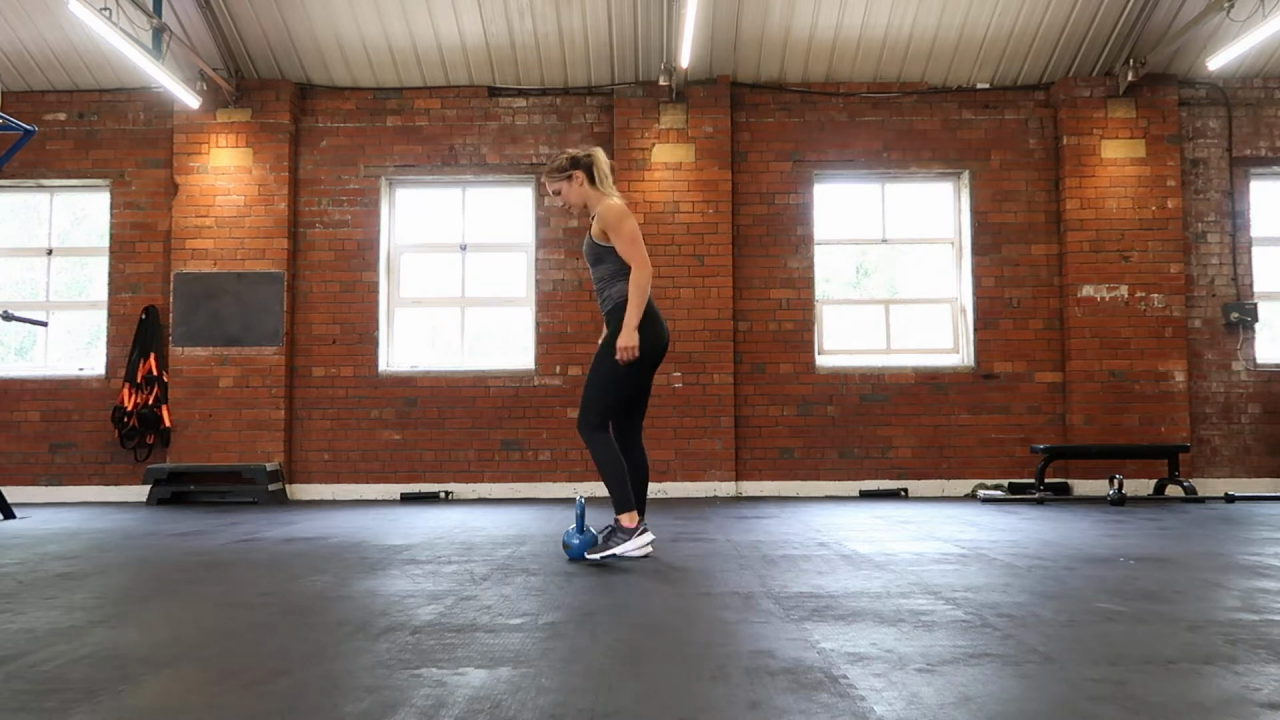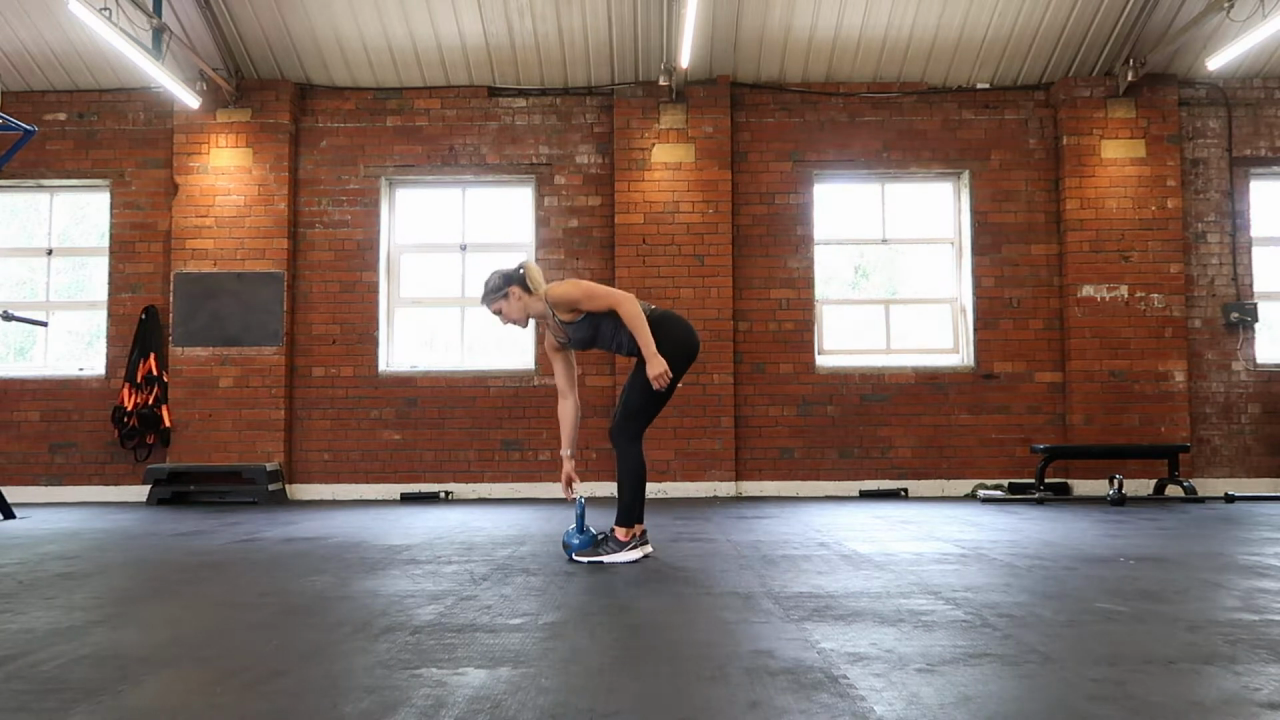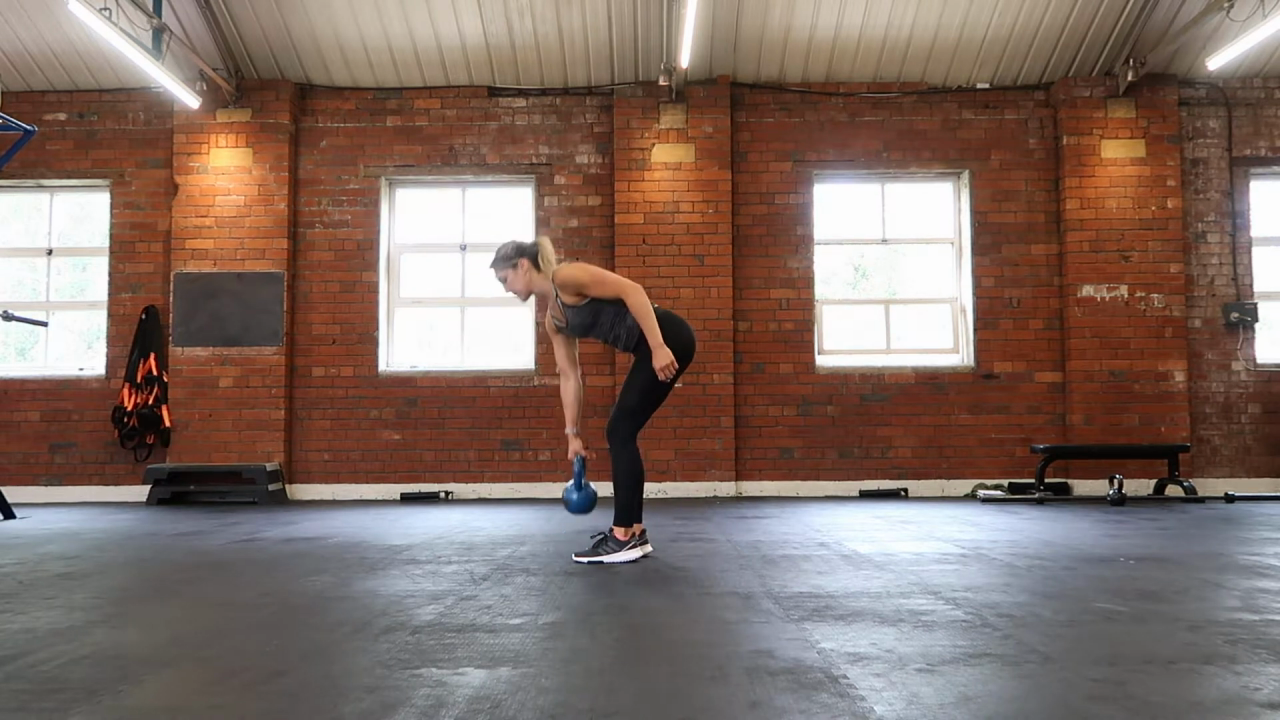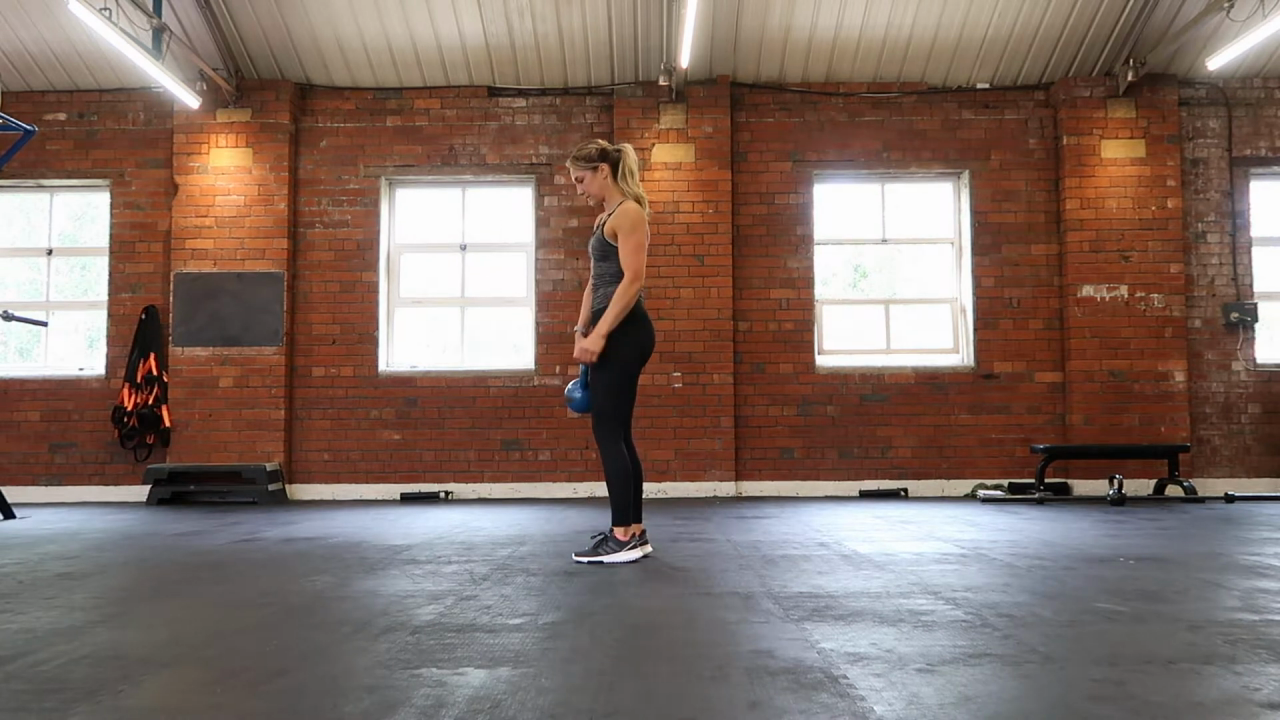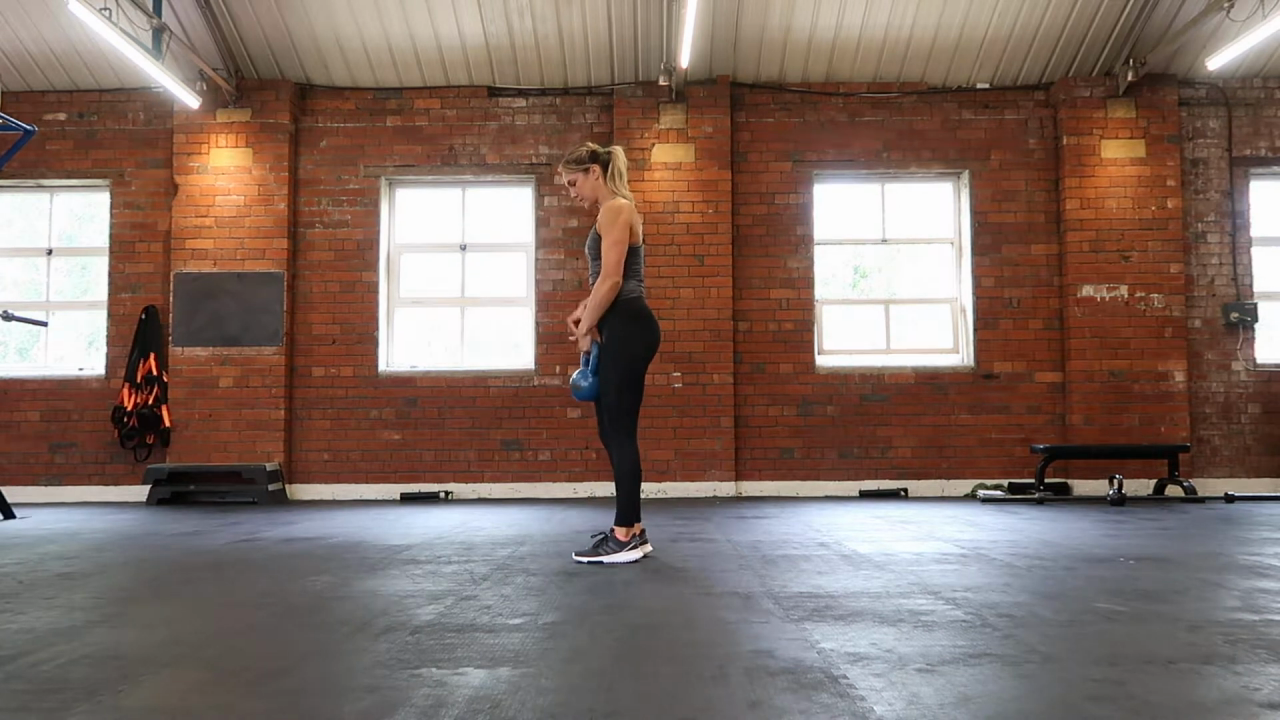
dt=0.7s
person 1, frame 1
left shoulder: (610, 211)
right shoulder: (599, 219)
left elbow: (642, 269)
left wrist: (628, 329)
right wrist: (606, 343)
left hip: (636, 333)
right hip: (638, 332)
left knee: (592, 425)
right knee: (626, 433)
left ankle: (630, 524)
right ankle: (632, 529)
person 1, frame 2
left shoulder: (559, 294)
right shoulder: (553, 337)
left elbow: (625, 300)
right elbow: (567, 396)
left wrist: (651, 356)
right wrist: (567, 455)
left hip: (669, 340)
right hip: (656, 348)
left knee: (626, 432)
right knee: (622, 433)
left ankle: (625, 537)
right ankle: (635, 531)
person 1, frame 3
left shoulder: (567, 276)
right shoulder: (553, 317)
left elbow: (632, 291)
right elbow: (569, 376)
left wrist: (658, 346)
right wrist: (573, 434)
left hip: (666, 338)
right hip: (649, 350)
left knee: (620, 433)
right knee: (620, 434)
left ankle: (624, 538)
right ankle: (634, 531)
person 1, frame 4
left shoulder: (628, 213)
right shoulder: (606, 217)
left elbow: (632, 280)
left wrist: (598, 334)
right wrist: (581, 331)
left hip: (622, 333)
right hip: (615, 332)
left knee: (607, 432)
right knee: (617, 434)
left ankle: (623, 537)
right ankle: (634, 531)
person 1, frame 5
left shoulder: (615, 209)
right shoulder: (610, 213)
left elbow: (612, 279)
left wrist: (586, 326)
right wrist: (585, 312)
left hip: (628, 329)
right hip: (622, 329)
left knee: (619, 432)
right knee: (613, 431)
left ankle: (625, 537)
right ankle: (633, 530)
